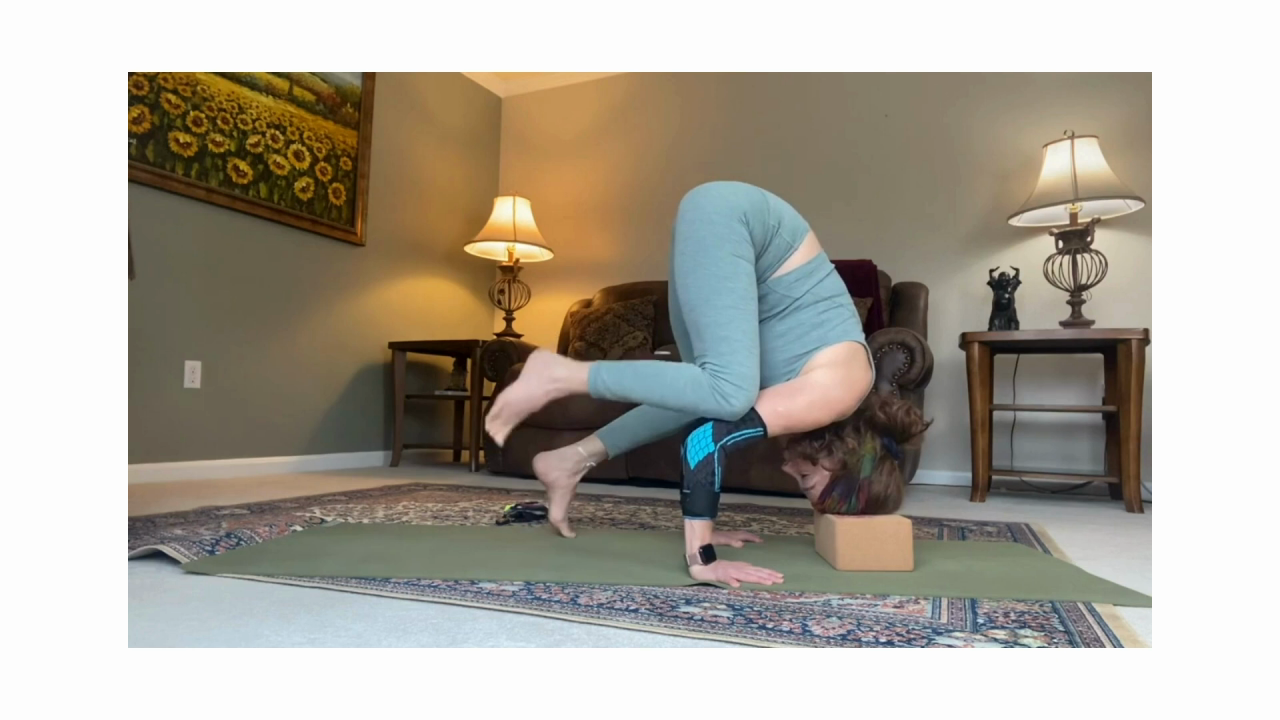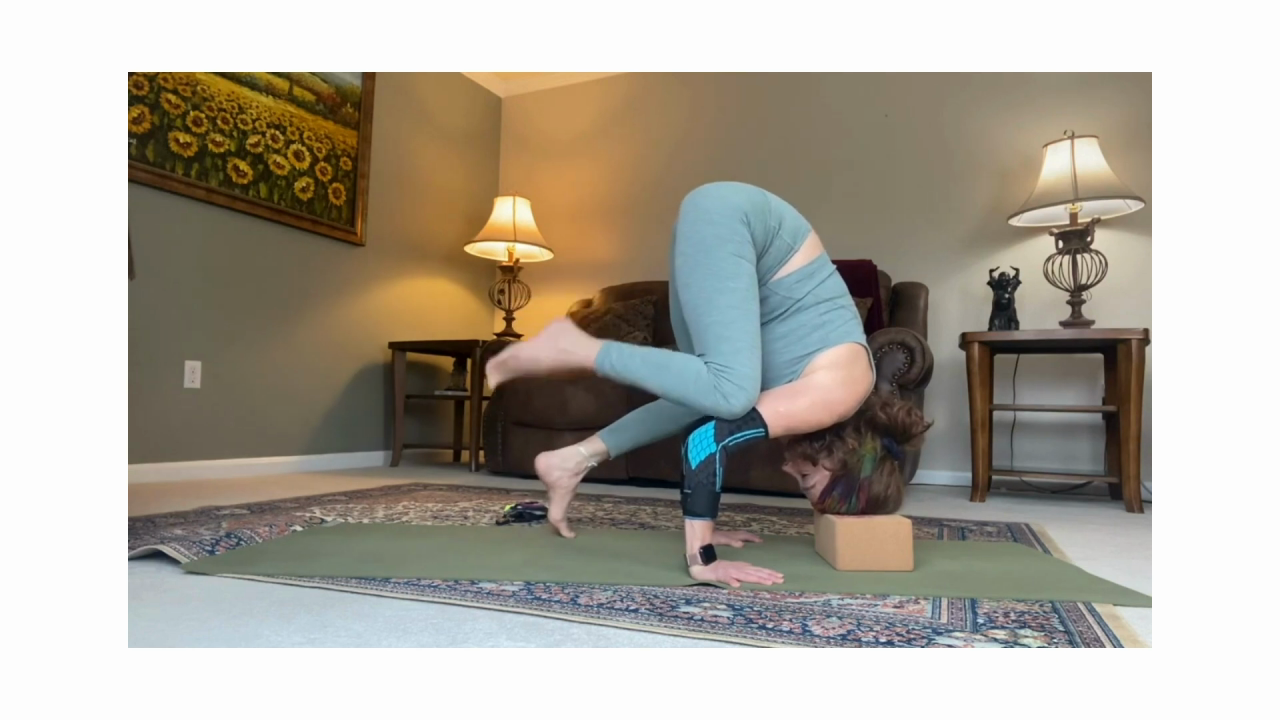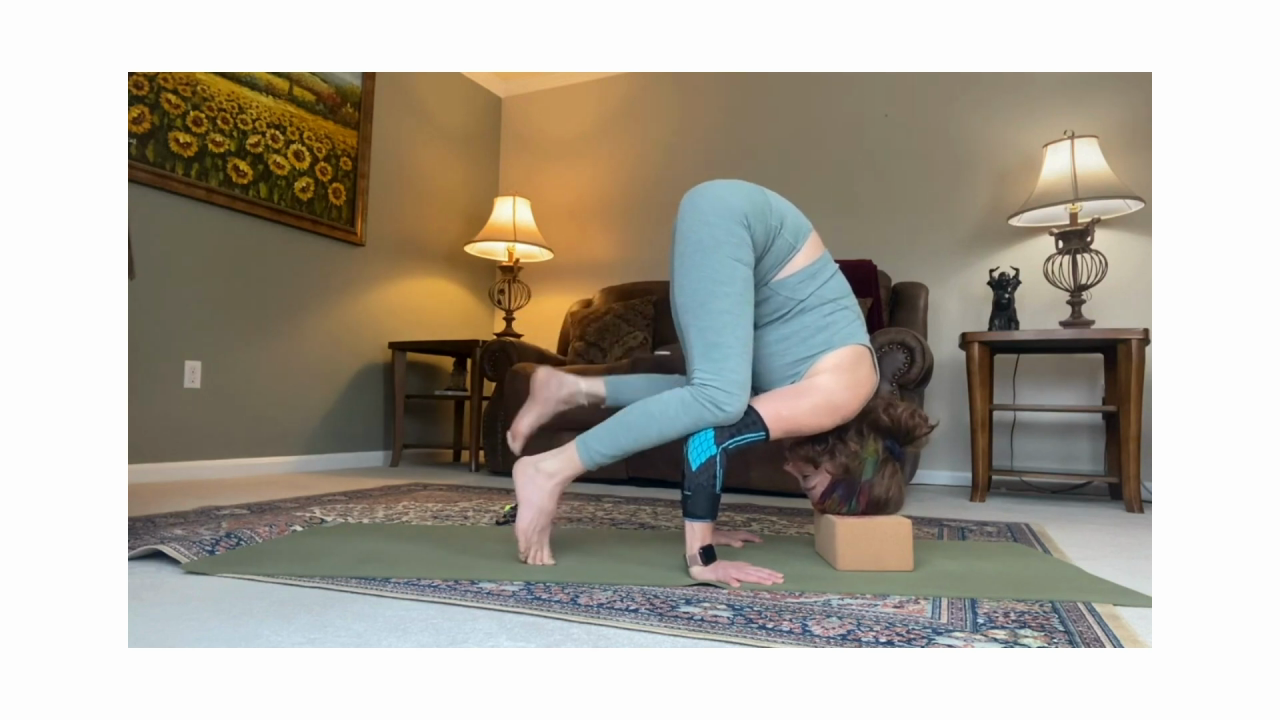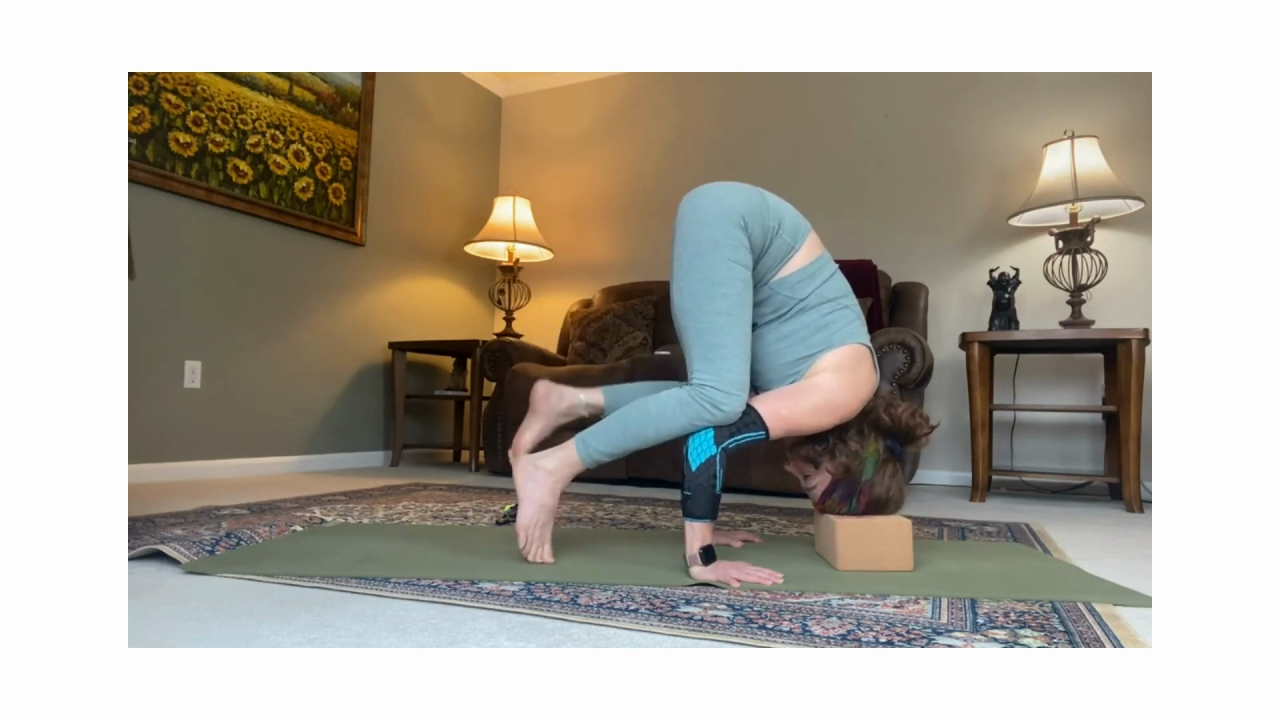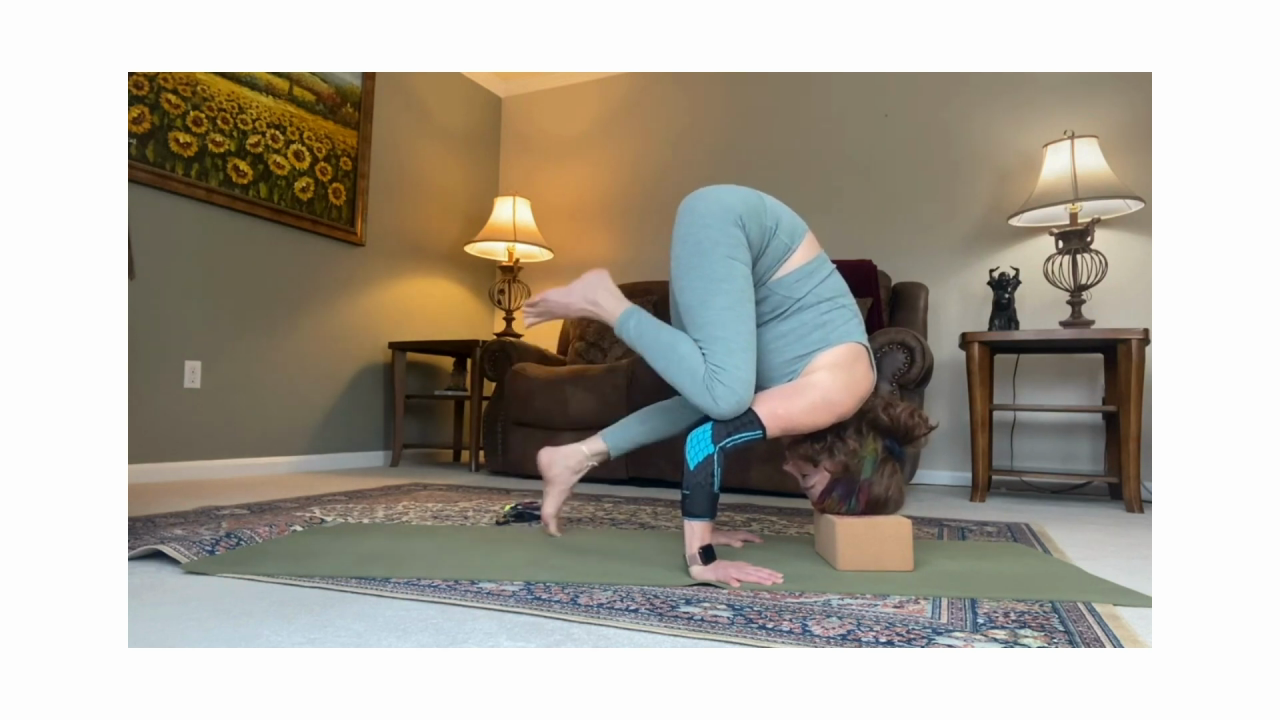
dt=1s
person 1, frame 1
left shoulder: (837, 386)
right shoulder: (837, 393)
right elbow: (710, 441)
left wrist: (703, 532)
right wrist: (701, 559)
left hip: (734, 225)
right hip: (725, 217)
left knee: (704, 396)
right knee: (725, 395)
left ankle: (573, 461)
right ankle: (560, 374)
person 1, frame 2
left shoulder: (839, 383)
right shoulder: (837, 395)
right elbow: (710, 441)
left wrist: (703, 528)
right wrist: (701, 559)
left hip: (734, 226)
right hip: (726, 218)
left knee: (706, 396)
right knee: (728, 394)
left ankle: (576, 461)
right ankle: (570, 350)
person 1, frame 3
left shoulder: (843, 386)
right shoulder: (839, 397)
right elbow: (714, 442)
left wrist: (704, 531)
right wrist: (701, 559)
left hip: (735, 223)
left knee: (711, 398)
right knee: (719, 401)
left ankle: (574, 388)
right ankle: (550, 472)
person 1, frame 4
left shoulder: (840, 388)
right shoulder: (838, 397)
right elbow: (713, 440)
left wrist: (704, 528)
right wrist: (701, 561)
left hip: (737, 227)
right hip: (727, 219)
left knee: (715, 400)
right knee: (717, 402)
left ankle: (574, 402)
right ankle: (551, 468)
person 1, frame 5
left shoulder: (838, 386)
right shoulder: (837, 394)
right elbow: (711, 440)
left wrist: (705, 529)
right wrist: (702, 561)
left hip: (738, 229)
right hip: (722, 220)
left knee: (712, 398)
right knee: (723, 395)
left ankle: (576, 458)
right ankle: (604, 301)
